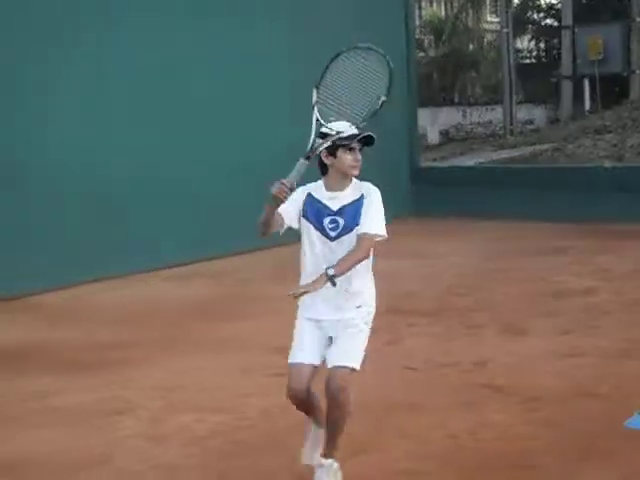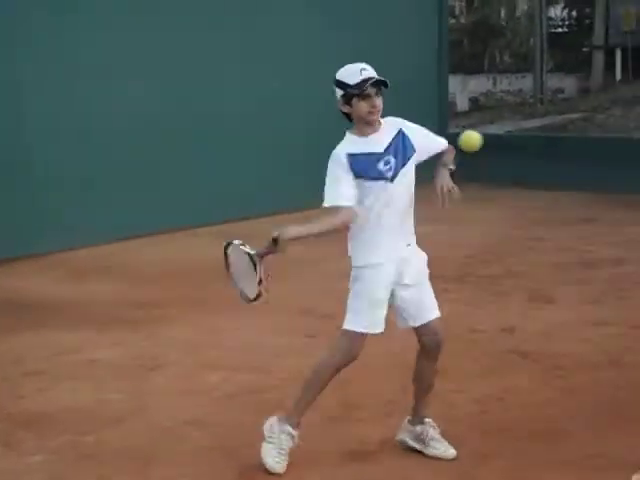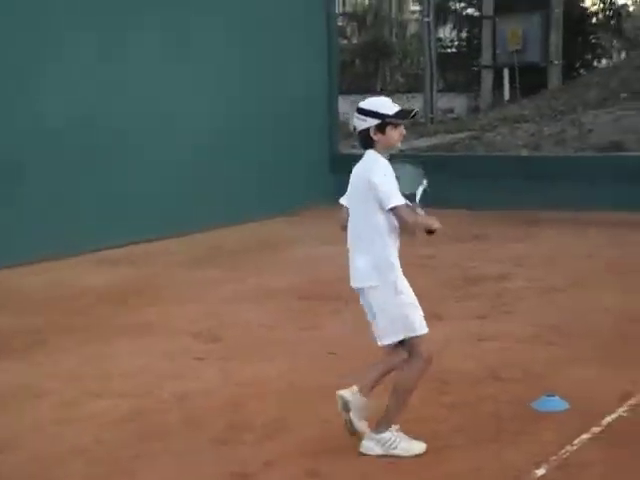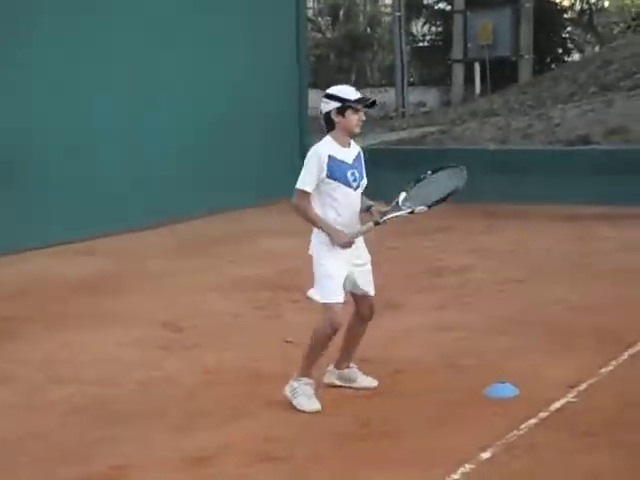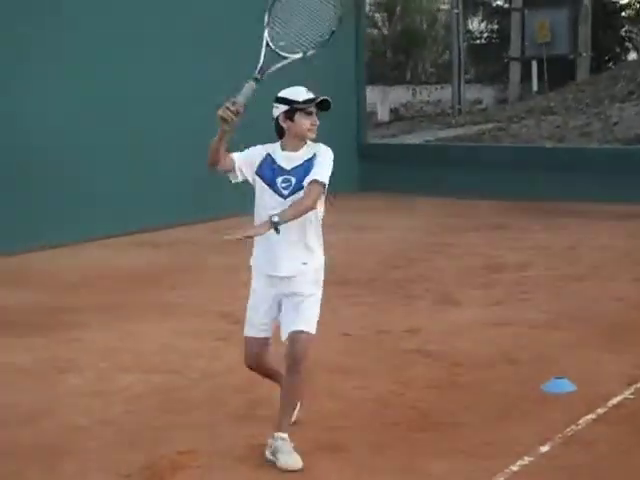
dt=1s
person 1, frame 1
left shoulder: (369, 194)
right shoulder: (305, 197)
left elbow: (365, 248)
right elbow: (267, 229)
left wrist: (327, 278)
right wrist: (274, 203)
left hip: (353, 308)
right hip: (314, 310)
left knee: (337, 386)
right knee: (297, 389)
right ankle: (320, 424)
person 1, frame 2
left shoulder: (402, 130)
right shoulder: (344, 156)
left elbow: (445, 150)
right elbow: (341, 218)
left wrist: (443, 176)
right wrist: (295, 232)
left hip: (405, 255)
right hip: (374, 260)
left knee: (432, 342)
right knee: (346, 351)
left ankle: (418, 425)
right ankle: (285, 427)
person 1, frame 3
left shoulder: (362, 168)
right shoulder: (379, 169)
left elbow: (346, 221)
right elbow: (406, 219)
right wrist: (428, 223)
left hip: (370, 272)
right hip: (382, 275)
left knee: (402, 351)
right knee: (420, 356)
left ankle: (356, 395)
right ankle: (381, 433)
person 1, frame 4
left shoulder: (357, 151)
right shoulder: (320, 153)
right elbow: (300, 202)
left wrist: (372, 207)
right wrist: (331, 232)
left hip: (355, 245)
right hip: (328, 247)
left knee: (365, 309)
right knee: (332, 321)
left ankle: (342, 368)
right ankle: (300, 381)
person 1, frame 5
left shoulder: (321, 154)
right shoulder: (261, 156)
left elbow: (311, 199)
right elbow: (216, 163)
left wrist: (269, 223)
right wrist: (224, 128)
left hip: (304, 269)
right hip: (265, 271)
left knee: (299, 350)
right knee: (255, 357)
left ankle: (280, 437)
right ankle: (290, 389)
